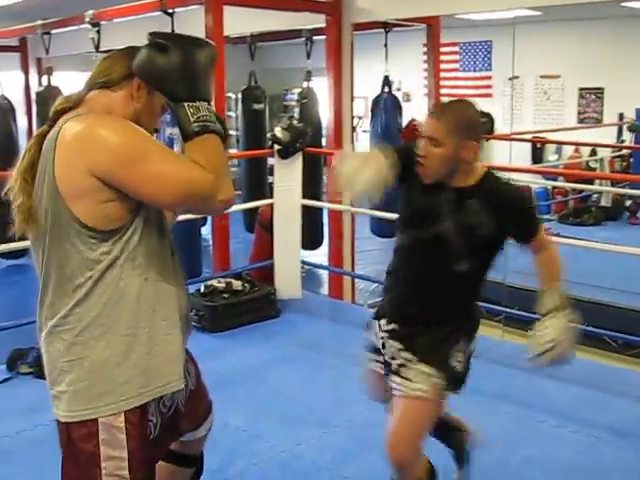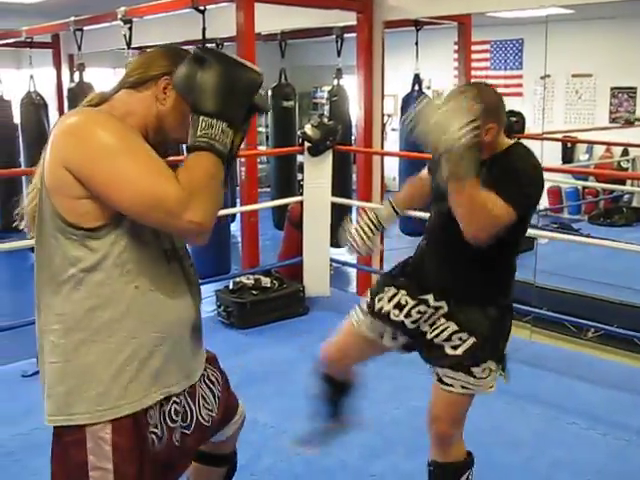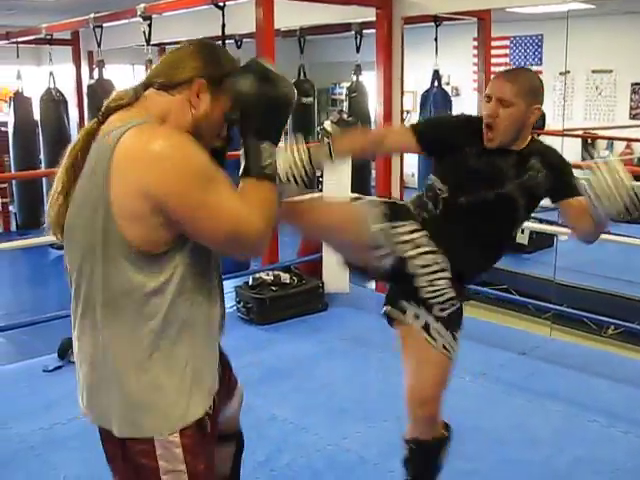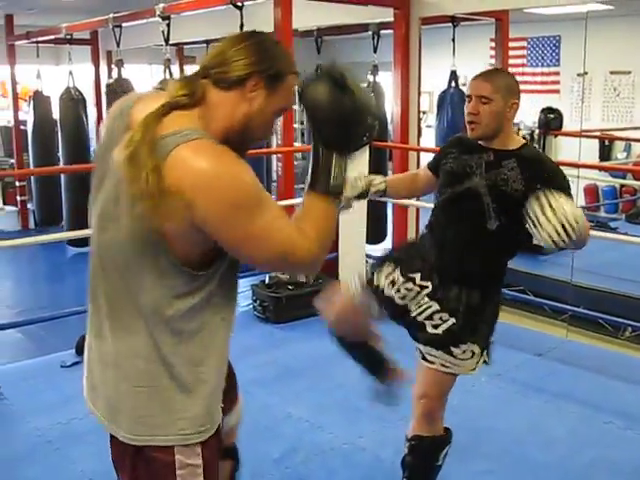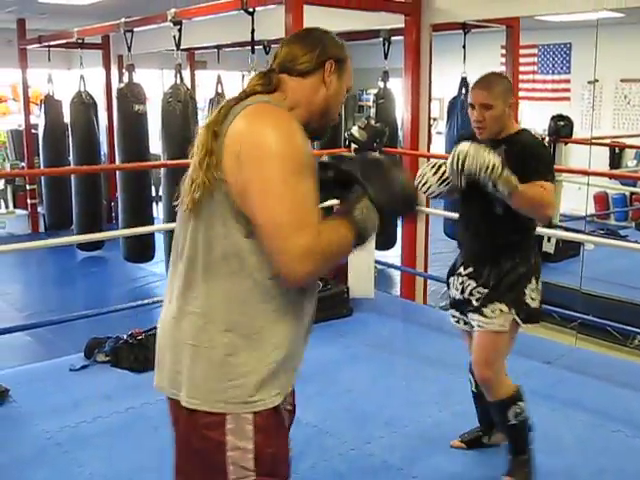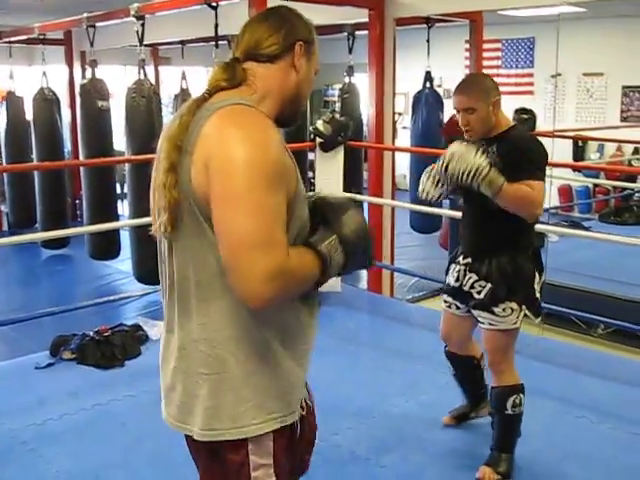
dt=0.5s
person 1, frame 1
left shoulder: (76, 137)
right shoulder: (97, 136)
left elbow: (159, 206)
right elbow: (215, 193)
left wrist: (194, 113)
right wrist: (192, 102)
left hip: (143, 358)
right hip: (107, 376)
left knee: (192, 431)
person 1, frame 2
left shoulder: (124, 143)
right shoulder: (88, 131)
left elbow: (180, 201)
right elbow: (190, 216)
left wrist: (227, 132)
right wrist: (212, 119)
right hip: (109, 383)
left knee: (221, 429)
person 1, frame 3
left shoulder: (117, 133)
right shoulder: (159, 151)
right elbow: (251, 236)
left wrist: (231, 143)
right wrist: (262, 138)
right hip: (149, 386)
left knee: (225, 418)
person 1, frame 4
left shoulder: (131, 110)
right shoulder: (207, 170)
right elbow: (302, 252)
right wrist: (334, 150)
left hip: (138, 359)
right hip: (161, 388)
left knee: (220, 434)
person 1, frame 5
left shoulder: (246, 117)
right shoulder: (271, 127)
right elbow: (300, 260)
right wrist: (367, 210)
left hip: (241, 357)
right hip: (227, 371)
person 1, frame 6
left shoulder: (202, 118)
right shoulder: (245, 133)
right elbow: (259, 281)
left wrist: (294, 208)
right wrist: (335, 245)
left hip: (233, 367)
right hip: (238, 383)
left knee: (297, 441)
person 2, frame 1
left shoulder: (503, 199)
right shoulder: (415, 164)
left elbow: (543, 249)
right elbow: (363, 165)
left wrist: (556, 310)
right wrist: (356, 169)
left hip: (437, 335)
right hip: (394, 313)
right knee: (382, 392)
right ankle: (455, 435)
person 2, frame 2
left shoulder: (519, 169)
right shoulder: (453, 153)
left elbow: (479, 229)
left wrist: (456, 165)
right wrist: (378, 217)
left hip: (472, 309)
right hip: (417, 284)
left knee: (443, 428)
right knee: (334, 357)
right ankle: (334, 415)
person 2, frame 3
left shoulder: (547, 165)
right shoulder: (456, 131)
left elbow: (584, 228)
right elbow: (381, 138)
left wrist: (604, 207)
right wrist: (315, 153)
left hip: (439, 282)
right hip: (405, 238)
left knee: (424, 409)
right knee: (302, 214)
person 2, frame 4
left shoulder: (536, 169)
right shoulder: (457, 147)
left elbow: (567, 226)
right elbow: (420, 183)
left wrist: (571, 226)
right wrist: (371, 187)
left hip: (467, 296)
right hip: (418, 267)
left knee: (427, 404)
right knee: (336, 312)
right ankle: (380, 369)
person 2, frame 5
left shoulder: (529, 149)
right shoulder: (472, 144)
left elbow: (544, 209)
right elbow: (454, 182)
left wrist: (496, 175)
right wrist: (441, 175)
left hip: (509, 271)
right hip: (469, 266)
left knee: (487, 369)
right knee: (482, 359)
right ankle: (491, 428)
person 2, frame 6
left shoulder: (523, 146)
right shoulder: (473, 142)
left elbow: (532, 205)
left wrist: (483, 176)
right wrist: (444, 179)
left hip: (507, 266)
right hip: (470, 258)
left knee: (498, 359)
right knee: (452, 338)
right ankle: (475, 402)
